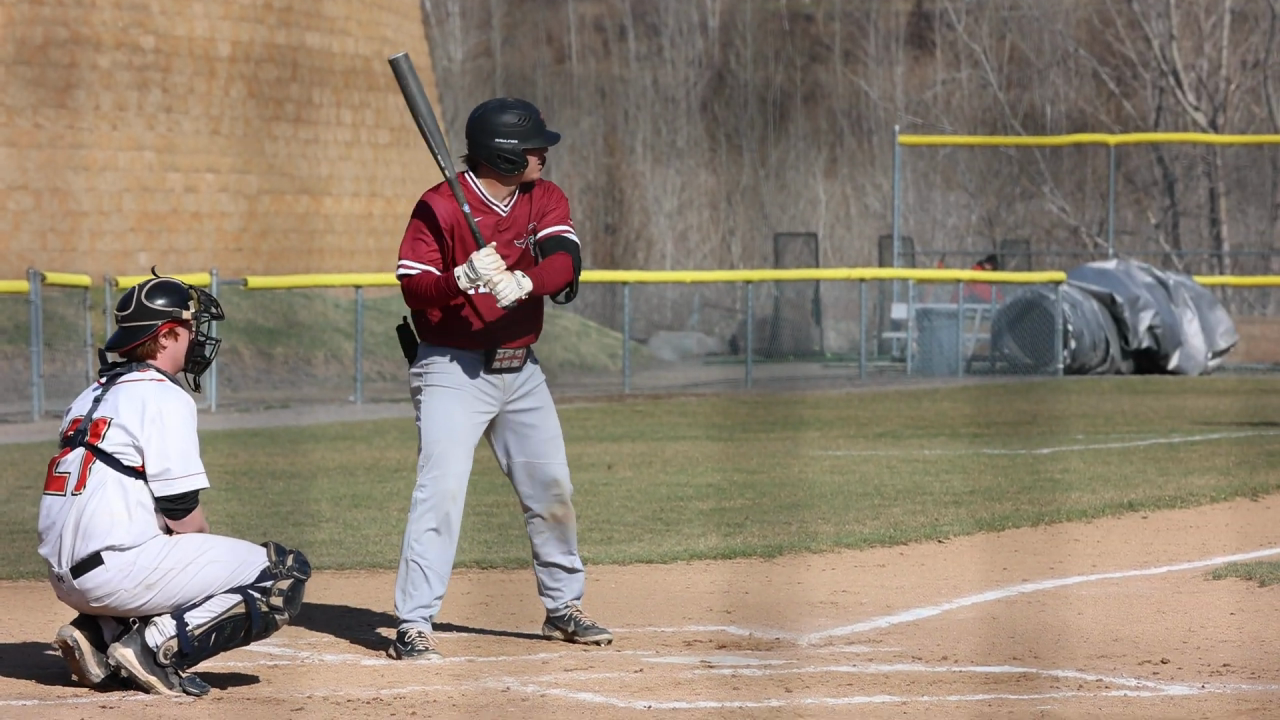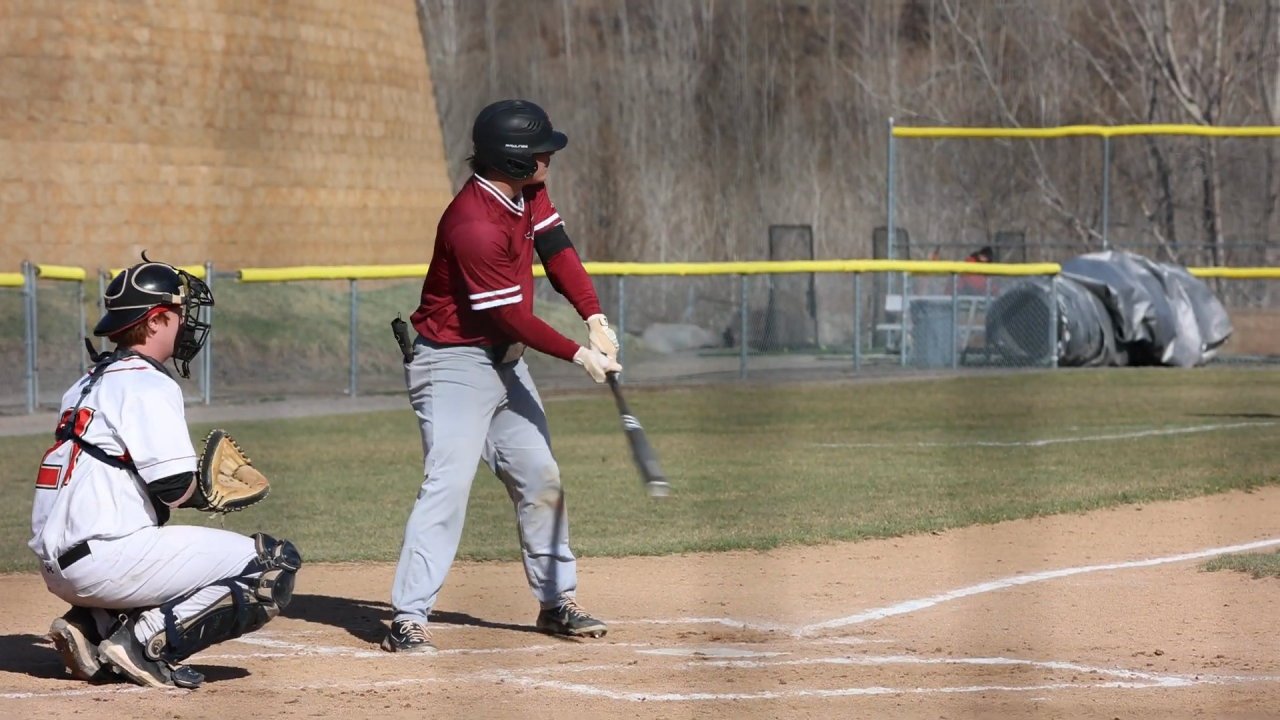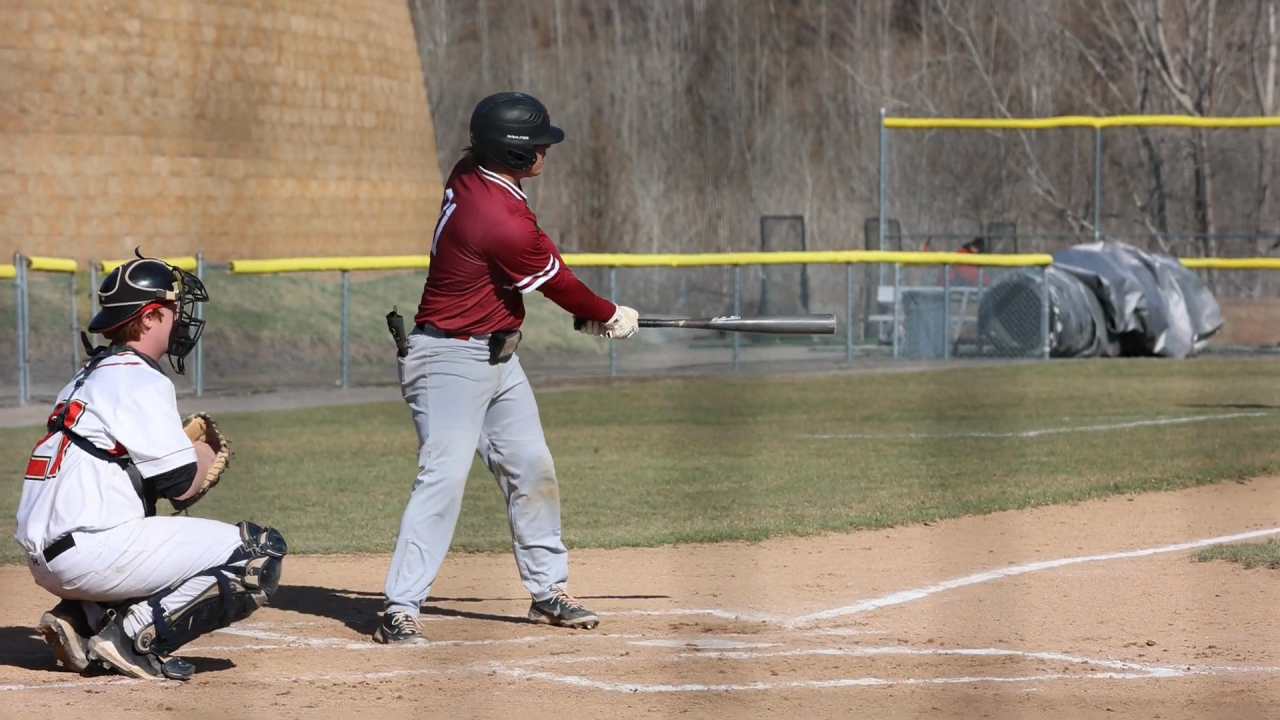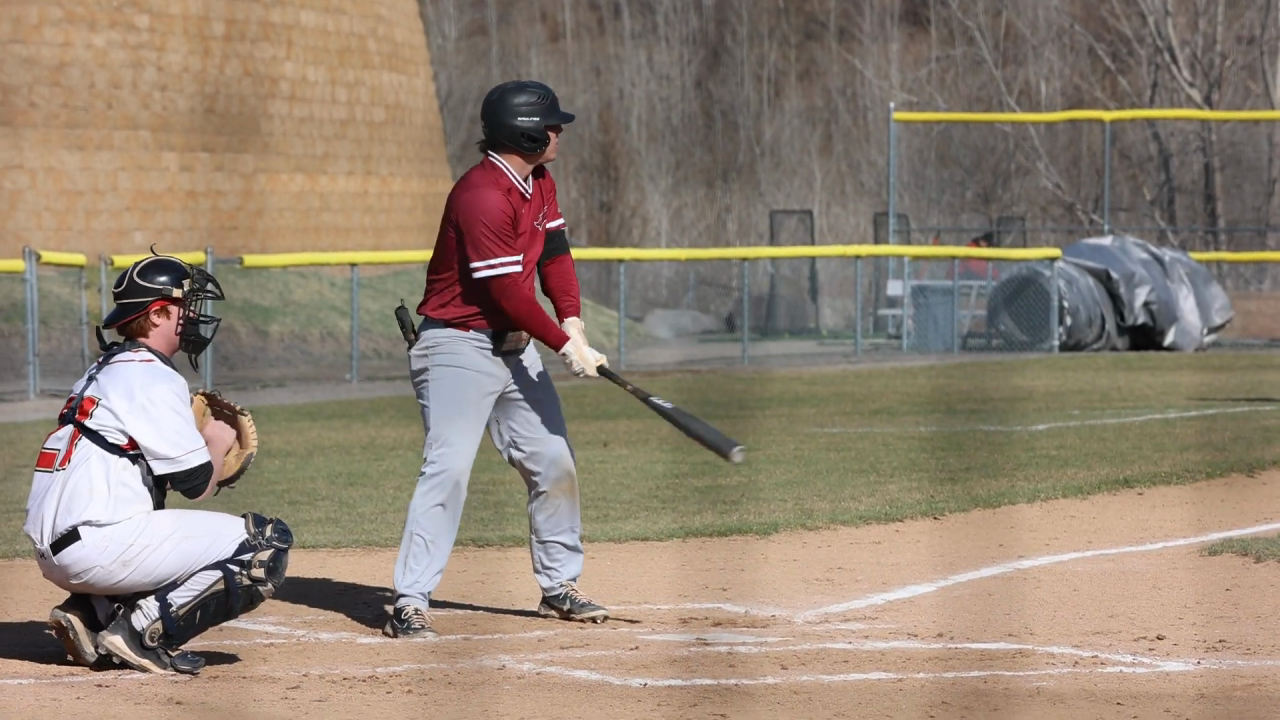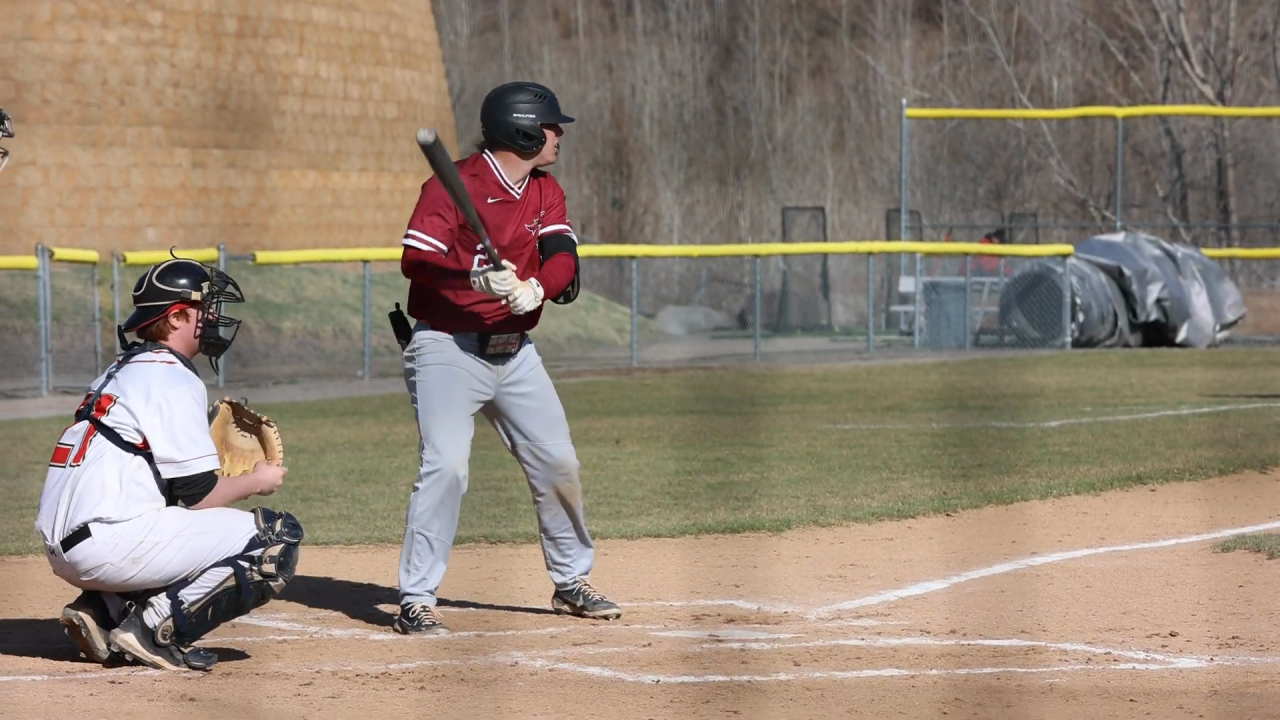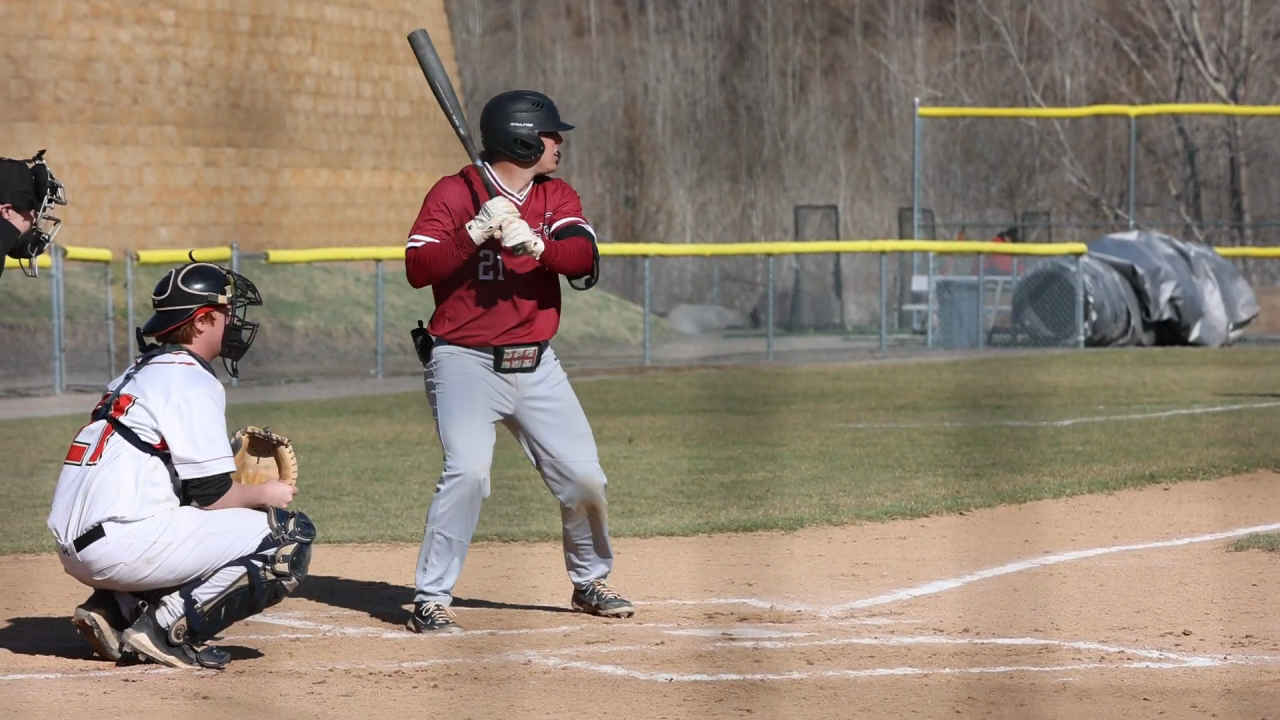
dt=0.3s
person 1, frame 1
left shoulder: (546, 198)
right shoulder: (440, 206)
left elbow: (563, 258)
right elbow: (415, 290)
left wrist: (523, 282)
right wrist: (466, 277)
left hip: (519, 367)
right hip: (453, 368)
left knee: (550, 488)
right knee: (441, 491)
left ankle: (564, 608)
right ankle: (412, 624)
person 1, frame 2
left shoulder: (530, 193)
right shoulder: (473, 223)
left elbow: (558, 251)
right elbow: (508, 315)
left wrist: (594, 318)
right wrist: (577, 353)
left hip: (504, 362)
right hip: (453, 362)
left knee: (539, 479)
right knee: (448, 485)
left ankle: (556, 601)
right ankle: (408, 617)
person 1, frame 3
left shoulder: (475, 174)
right shoulder: (498, 219)
left elbow: (540, 245)
right elbow: (553, 281)
left wrist: (592, 309)
right wrist: (608, 314)
left hip: (498, 353)
right hip: (450, 359)
left knee: (532, 469)
right knee: (444, 475)
left ankle: (548, 592)
right ankle: (401, 608)
person 1, frame 4
left shoulder: (538, 182)
right shoulder: (485, 195)
left elbow: (555, 256)
right elbow: (506, 292)
left wrist: (571, 321)
right wrist: (566, 346)
left hip: (513, 348)
right hip: (458, 348)
left knee: (554, 465)
right knee: (449, 470)
left ankle: (558, 586)
right ankle: (409, 601)
person 1, frame 5
left shoulder: (547, 191)
right shoulder: (454, 185)
left elbow: (566, 268)
right elbow: (415, 262)
left wrist: (536, 286)
right wrist: (479, 277)
left hip: (515, 353)
right hip: (447, 349)
left knee: (558, 465)
right knee: (446, 468)
left ankle: (571, 582)
right ankle: (416, 599)
person 1, frame 6
left shoulder: (559, 196)
right shoulder: (455, 192)
left elbow: (584, 262)
right elbow: (417, 268)
left wrist: (534, 241)
right wrist: (477, 231)
left hip: (535, 365)
right hip: (466, 363)
left knee: (584, 479)
right knee: (468, 473)
left ankle: (591, 582)
right ankle: (431, 598)
person 2, frame 1
left shoulder: (94, 393)
right shoulder: (163, 397)
right elbow: (182, 513)
right wrist: (194, 548)
left hip: (66, 575)
right hip: (114, 569)
right knee: (286, 573)
left ankle: (98, 636)
right ankle: (154, 647)
person 2, frame 2
left shoulder: (91, 382)
right shoulder: (148, 385)
right elbow: (176, 490)
right wrist: (198, 478)
left hip: (59, 564)
right hip: (101, 558)
right knee: (275, 565)
left ankle: (92, 627)
right ankle: (144, 643)
person 2, frame 3
left shoulder: (89, 375)
right shoulder: (139, 381)
right elbow: (183, 485)
left wrist: (188, 455)
right wrist: (203, 453)
left hip: (46, 556)
right hip: (89, 550)
right knee: (261, 552)
left ankle: (83, 620)
right ankle: (134, 637)
person 2, frame 4
left shoulder: (104, 370)
right shoulder: (153, 378)
right elbow: (198, 484)
left wrist: (196, 443)
right wrist: (218, 441)
left hip: (55, 550)
right hip: (95, 544)
right knee: (267, 543)
left ankle: (91, 614)
right ankle: (143, 631)
person 2, frame 5
left shoulder: (122, 370)
right shoulder: (173, 378)
right elbow: (197, 495)
left wrist: (234, 477)
right wrist: (254, 480)
right hip: (106, 542)
right knee: (276, 540)
left ankle: (104, 611)
right ankle: (154, 627)
person 2, frame 6
left shoulder: (141, 371)
right shoulder: (193, 381)
right elbow: (212, 495)
left wrist: (245, 489)
right wrist: (264, 494)
right hip: (120, 540)
right knee: (290, 539)
left ankle: (116, 611)
right ankle: (168, 627)
